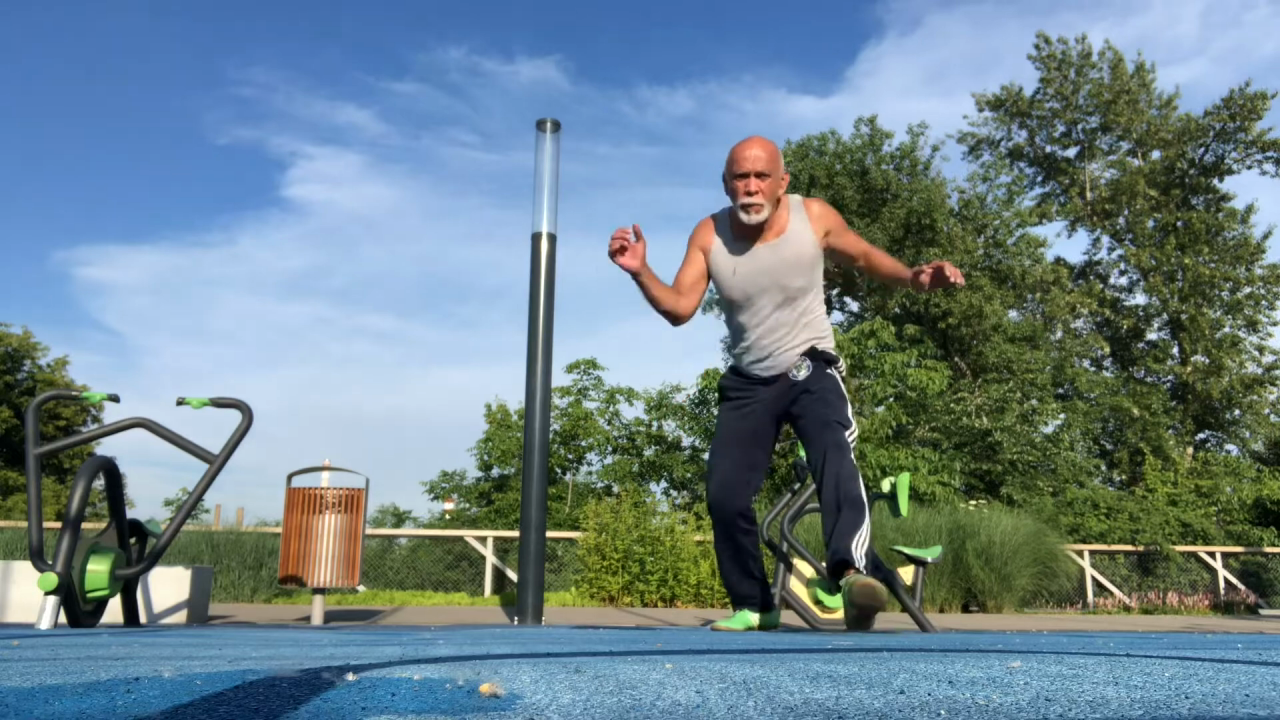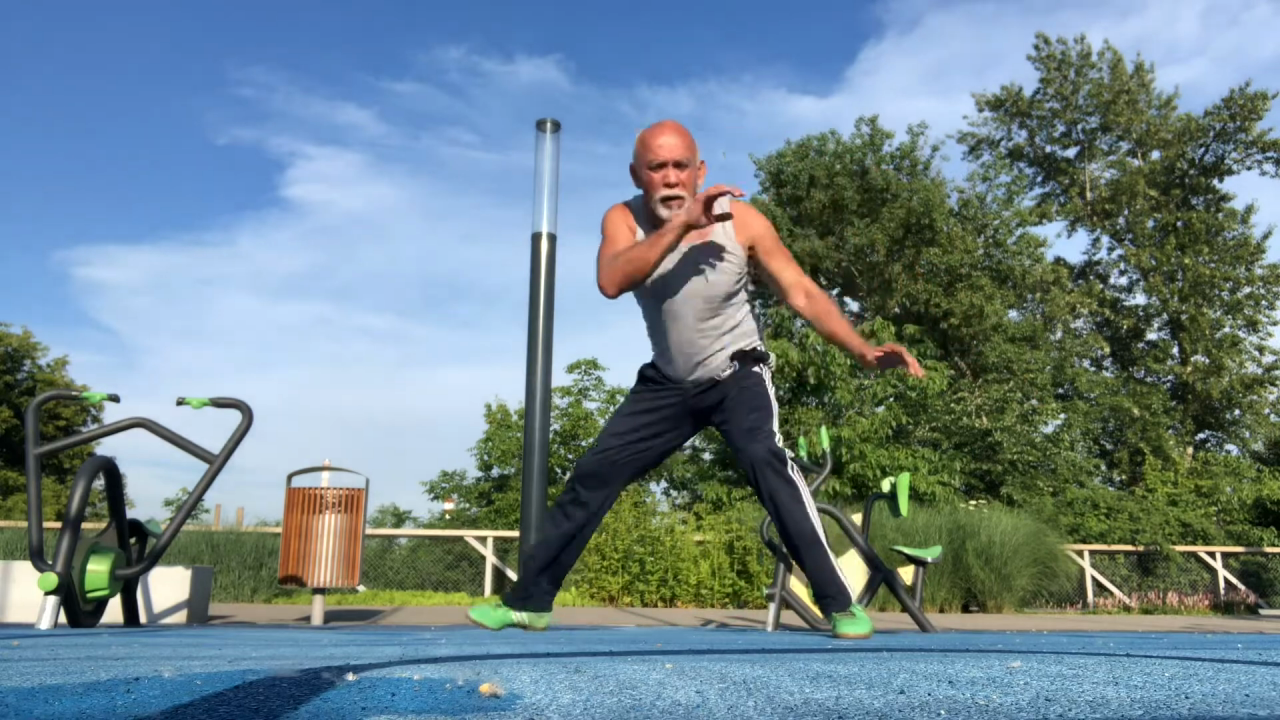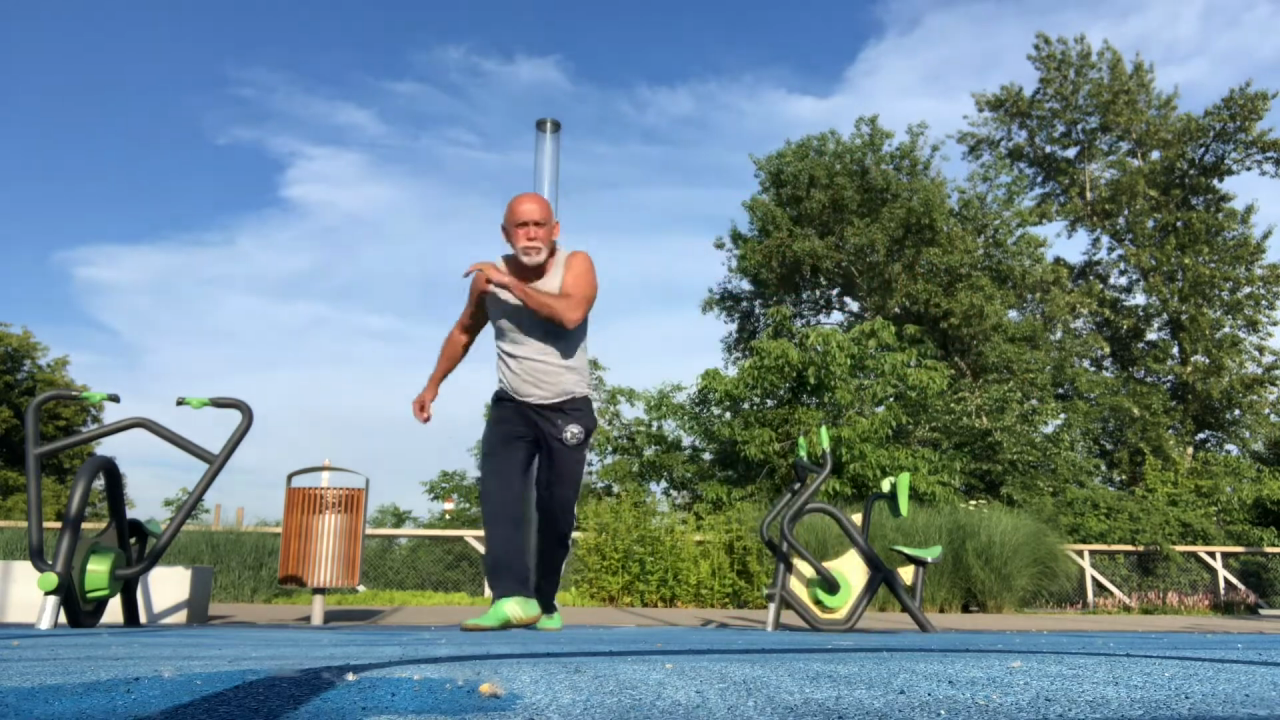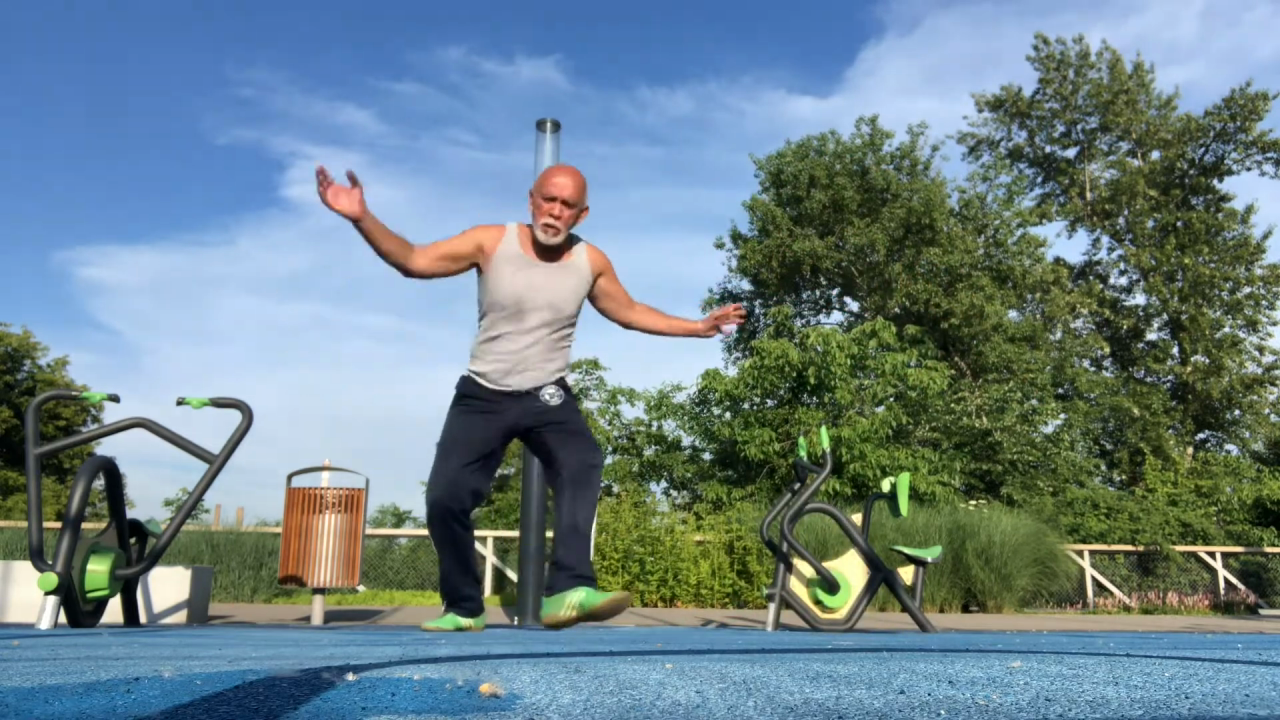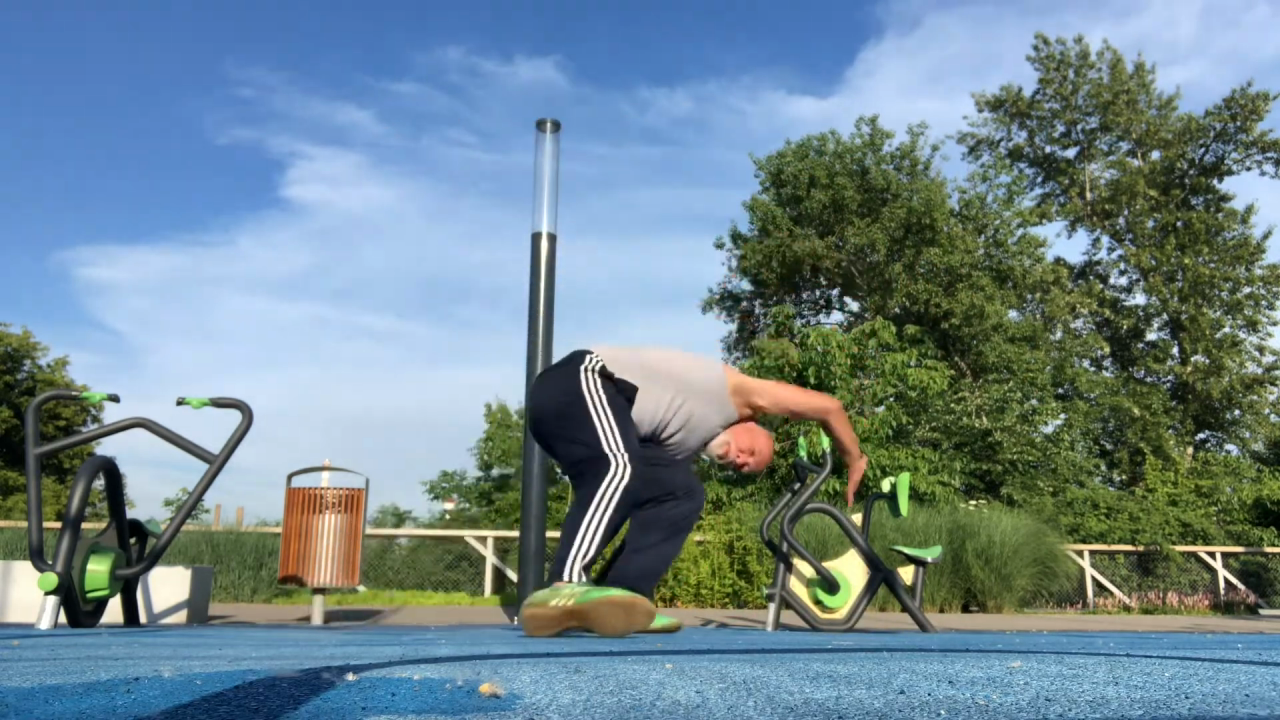
dt=1s
person 1, frame 1
left shoulder: (814, 217)
right shoulder: (709, 231)
left elbow: (865, 257)
right elbow: (679, 310)
left wrist: (917, 276)
right wrist: (640, 272)
left hip: (811, 372)
right hip: (748, 382)
left knee: (832, 451)
right knee: (725, 496)
left ankle: (853, 575)
right ankle: (755, 604)
person 1, frame 2
left shoulder: (743, 219)
right shoulder: (625, 220)
left elbow: (803, 294)
right elbow: (612, 282)
left wrist: (867, 352)
right wrist: (684, 224)
left hip: (737, 373)
right hip: (668, 382)
left knee: (766, 462)
right knee: (594, 474)
left ankle: (838, 603)
right ankle: (529, 599)
person 1, frame 3
left shoulder: (576, 264)
right shoulder: (486, 277)
left elbow: (571, 316)
right elbow: (463, 332)
left wrist: (510, 284)
right wrist: (431, 386)
left hip: (566, 409)
right hip: (512, 405)
left knee: (558, 515)
right knee: (498, 482)
left ankle: (543, 600)
right ankle: (513, 599)
person 1, frame 4
left shoulder: (591, 261)
right shoulder: (493, 242)
left elbow: (629, 311)
right elbow: (413, 261)
left wrist: (698, 327)
right wrist: (362, 218)
left hip: (546, 393)
right hip: (483, 393)
left knee: (581, 461)
right knee: (445, 499)
left ankle: (568, 593)
right ankle: (464, 607)
person 1, frame 5
left shoulder: (683, 453)
right shoulder: (738, 393)
right elbow: (826, 406)
right wrist: (854, 456)
right hip: (582, 381)
left knee: (683, 495)
right knee: (620, 471)
left ankle: (602, 604)
right ankle: (563, 591)
